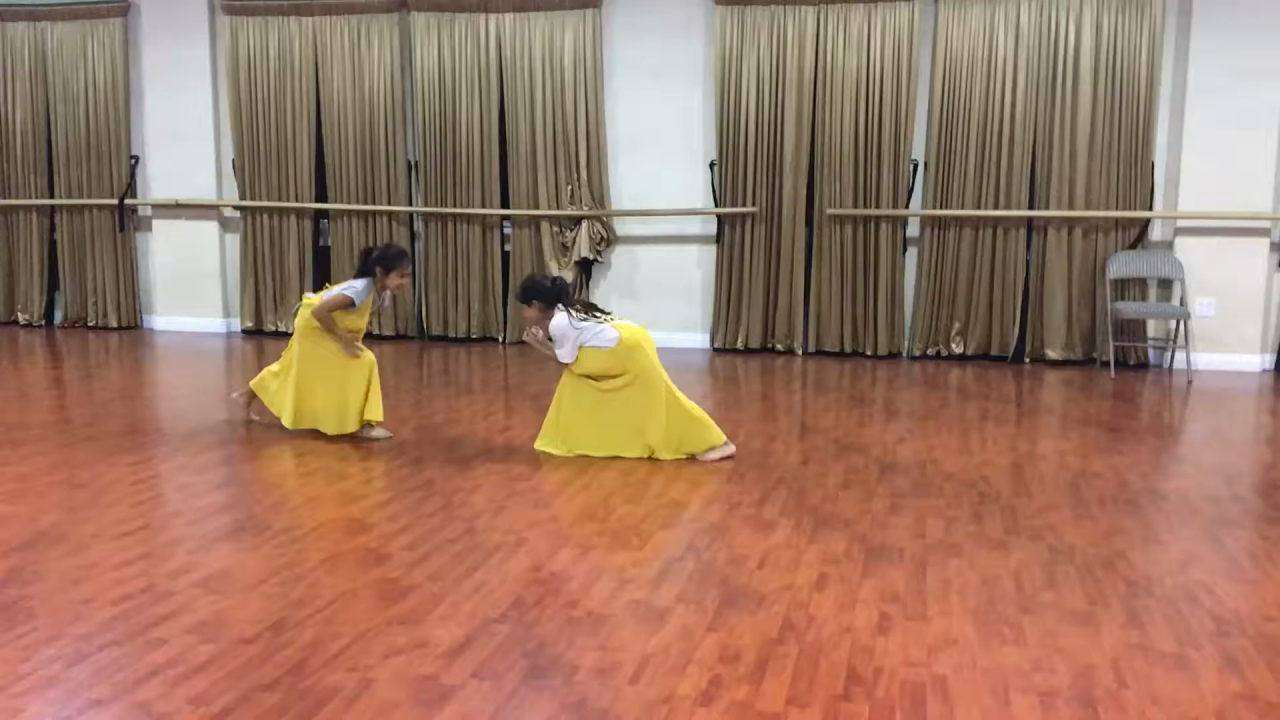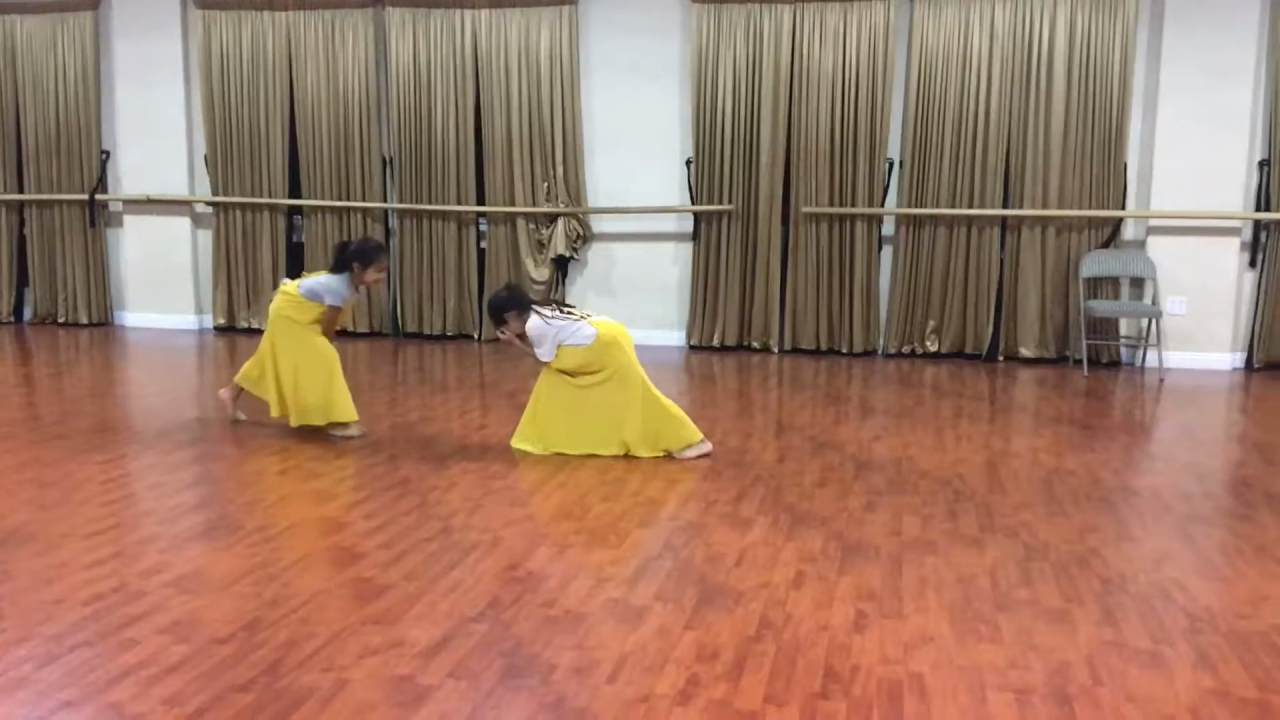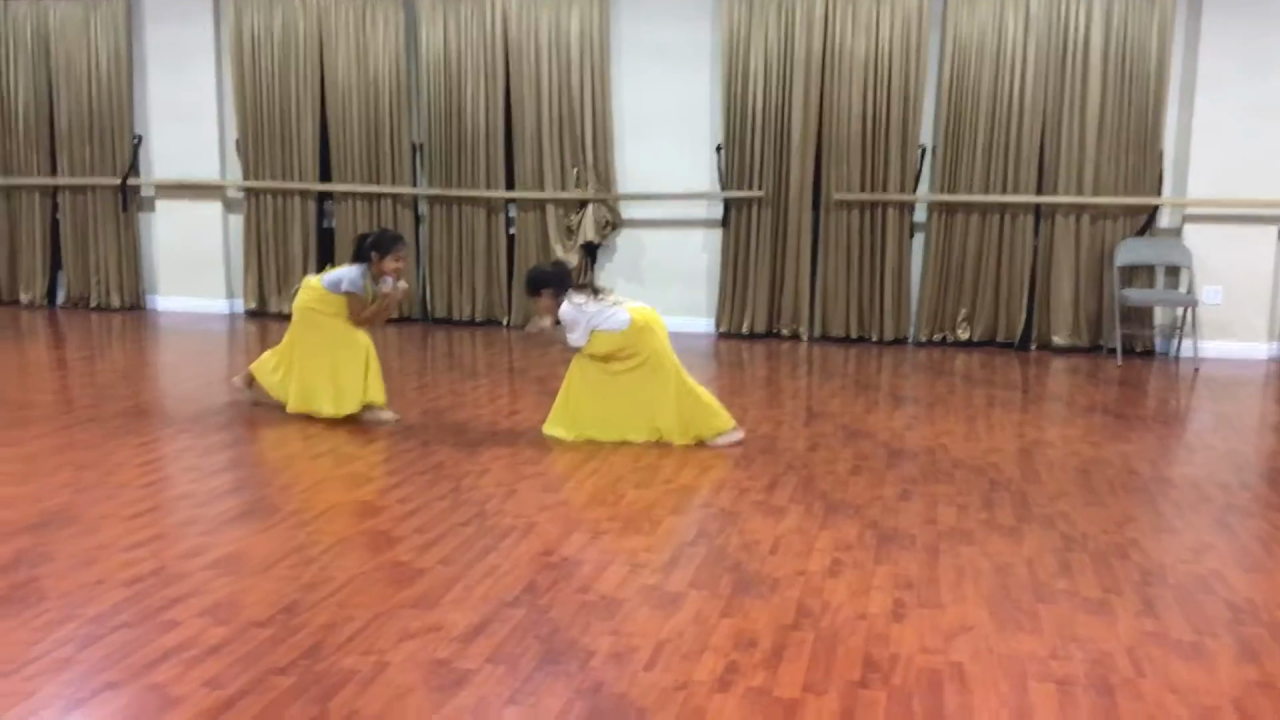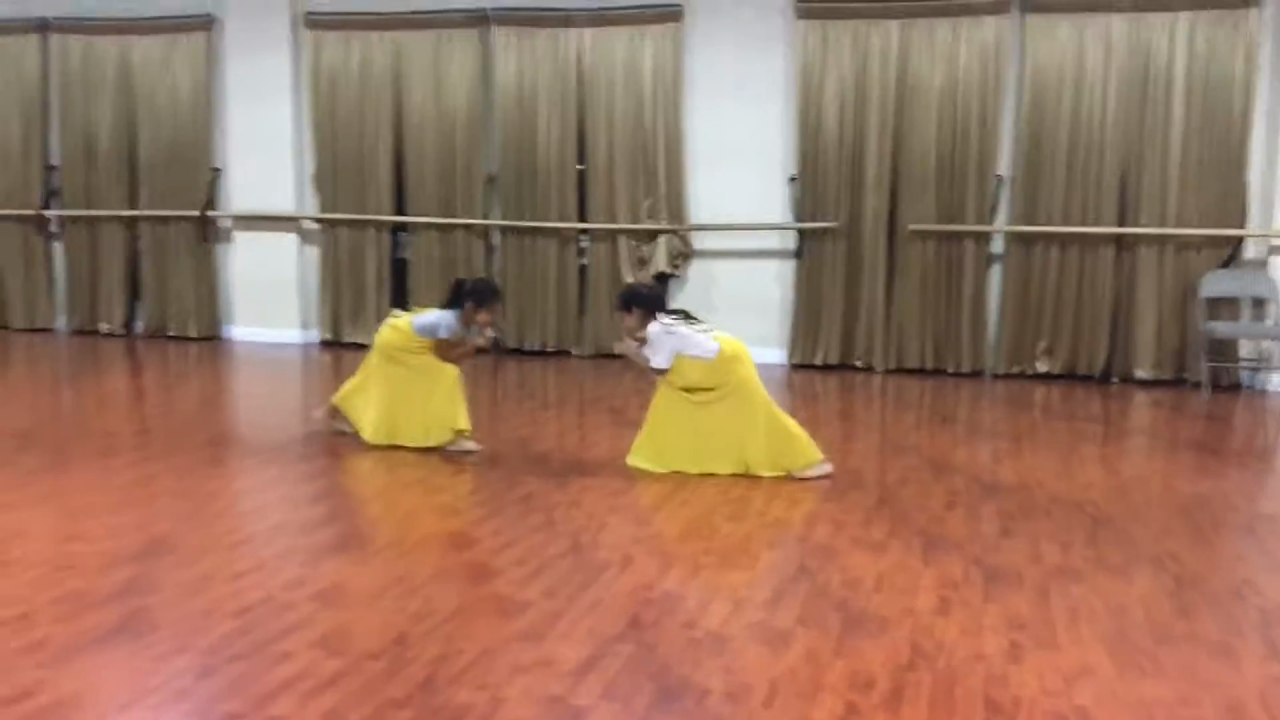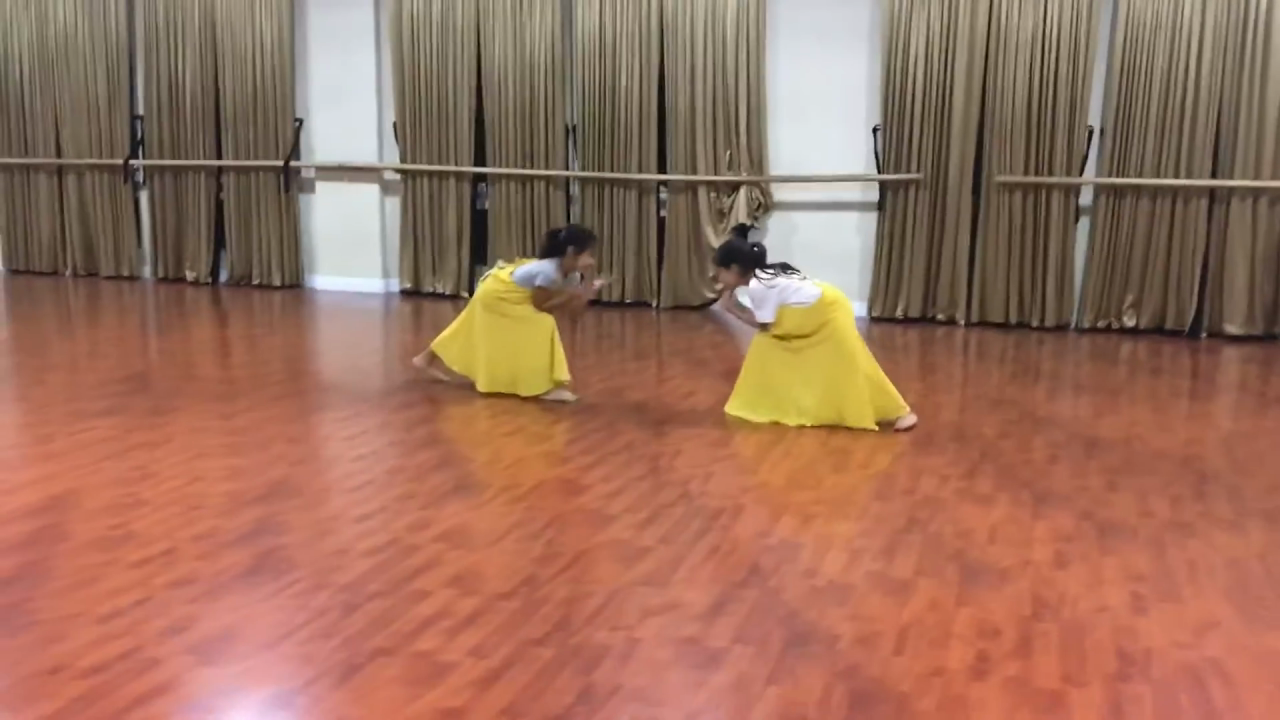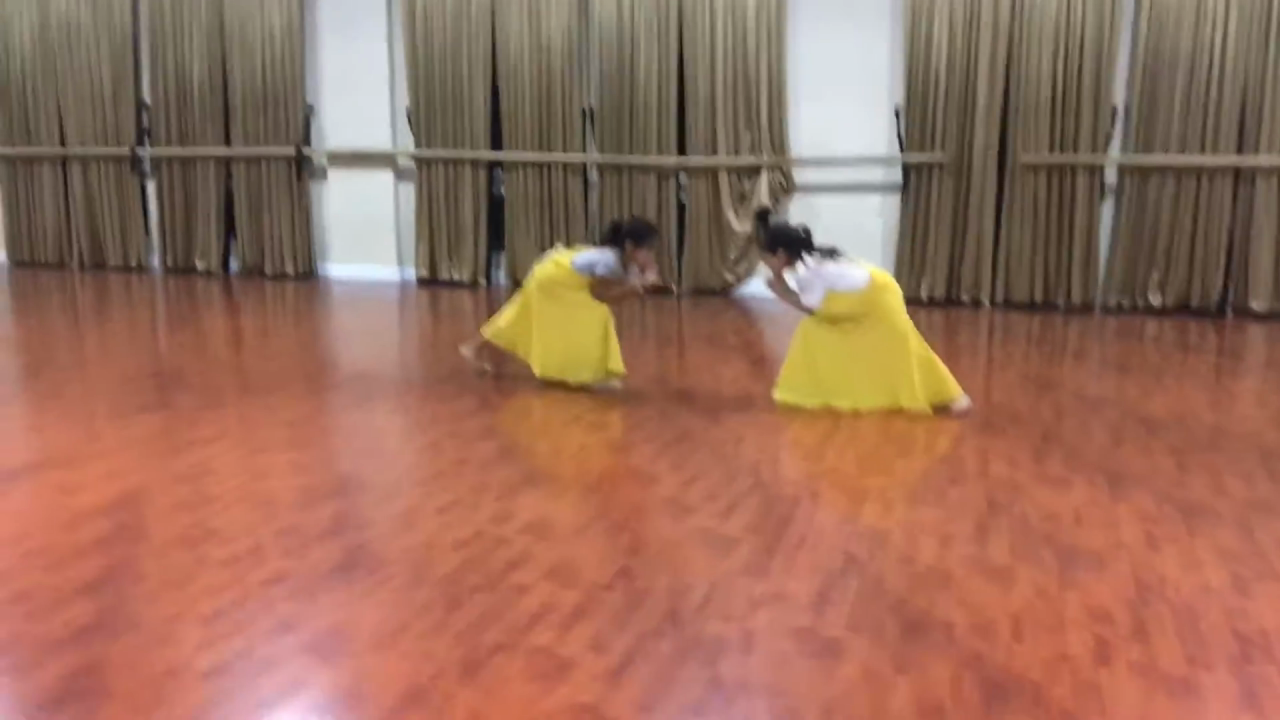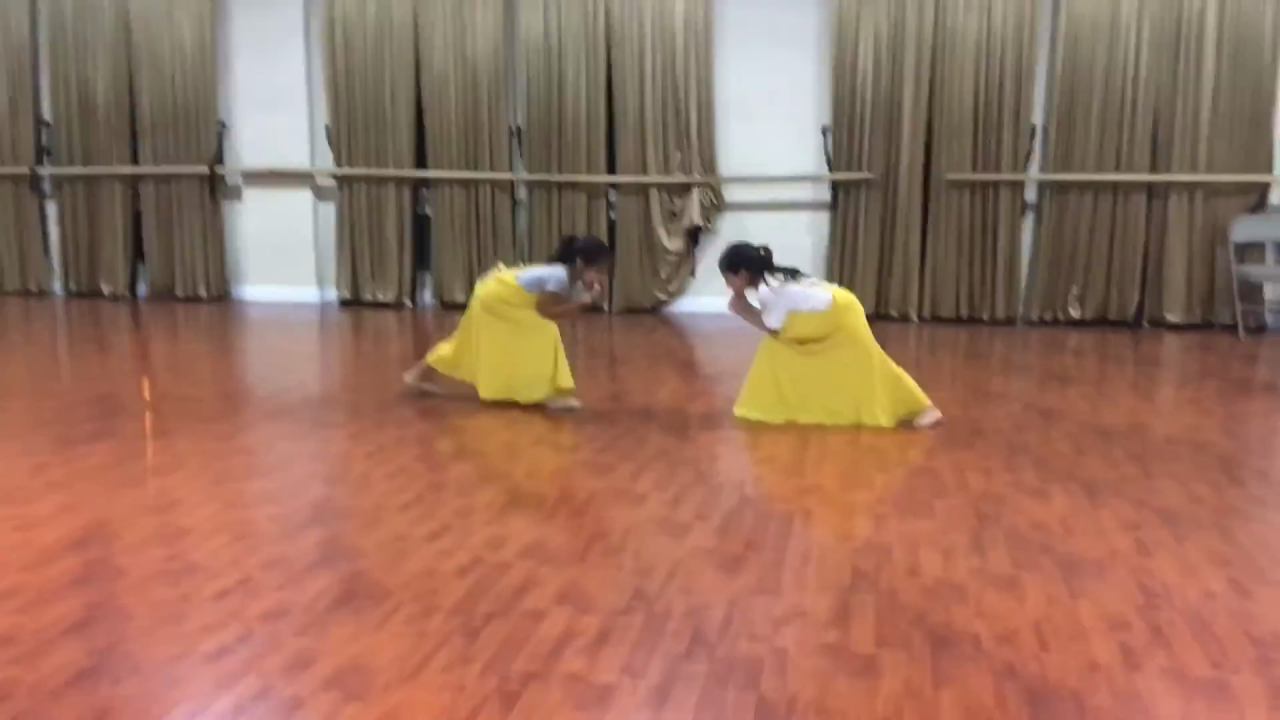
dt=0.5s
person 1, frame 1
left shoulder: (558, 324)
right shoulder: (565, 312)
left elbow: (567, 360)
right elbow: (571, 350)
left wrist: (536, 344)
right wrist: (544, 340)
left hip: (629, 349)
right hip: (622, 346)
left knee: (660, 398)
right knee: (574, 382)
left ankle: (715, 443)
right ankle: (574, 439)
person 1, frame 2
left shoulder: (534, 325)
right shoulder: (540, 313)
left elbow: (547, 359)
right elbow: (550, 350)
left wrist: (516, 343)
right wrist: (520, 341)
left hip: (606, 345)
right hip: (600, 342)
left knee: (637, 396)
right knee: (553, 380)
left ankle: (691, 442)
right ankle: (553, 437)
person 1, frame 3
left shoulder: (568, 309)
right shoulder: (574, 298)
left elbow: (578, 344)
right elbow: (582, 332)
left wrist: (548, 329)
right wrist: (552, 325)
left hip: (640, 331)
right hip: (633, 328)
left knee: (671, 383)
right knee: (586, 365)
left ankle: (722, 428)
right ankle: (584, 422)
person 1, frame 4
left shoulder: (656, 330)
right shoulder: (664, 322)
left elbow: (660, 369)
left wrist: (632, 353)
right wrist: (638, 345)
left hip: (727, 363)
right hip: (719, 360)
left knee: (758, 413)
right knee: (670, 395)
left ankle: (809, 462)
person 1, frame 5
left shoulder: (757, 286)
right shoulder: (761, 276)
left elbow: (764, 324)
right elbow: (765, 317)
left wrist: (733, 307)
right wrist: (734, 304)
left hip: (828, 311)
right hip: (812, 314)
left knee: (851, 363)
right knee: (766, 345)
left ankle: (899, 413)
person 1, frame 6
left shoulder: (806, 270)
right shoulder: (809, 260)
left elbow: (812, 308)
right elbow: (814, 301)
left wrist: (780, 291)
right wrist: (782, 287)
left hip: (877, 295)
right hip: (861, 299)
left knee: (904, 347)
right knee: (814, 330)
left ankle: (952, 397)
person 1, frame 7
left shoulder: (767, 291)
right shoulder: (771, 280)
left elbow: (774, 328)
right elbow: (775, 321)
left wrist: (742, 311)
right wrist: (745, 307)
left hip: (840, 314)
right hip: (825, 317)
left knee: (869, 364)
right knee: (776, 347)
left ankle: (922, 409)
person 2, frame 1
left shoulder: (382, 293)
right shoulder: (360, 290)
left elbow: (359, 320)
right elbow: (319, 311)
left wrist: (353, 339)
right wrist: (344, 339)
left hip: (329, 328)
right hip: (314, 324)
left knee: (294, 368)
right knee: (362, 362)
left ankle: (248, 395)
right ankle: (361, 424)
person 2, frame 2
left shoulder: (352, 281)
right shoulder: (340, 288)
right elbow: (327, 329)
right wrist: (328, 343)
left hip: (295, 313)
right hip: (289, 314)
left knee: (275, 360)
right knee: (323, 360)
left ankle: (232, 392)
right ankle: (333, 421)
person 2, frame 3
left shoulder: (385, 280)
right shoulder: (355, 277)
left elbow: (375, 319)
right elbow: (359, 319)
left wrist: (395, 297)
right wrist: (384, 298)
left hip: (328, 309)
right hip: (313, 306)
left knee: (299, 352)
right knee: (357, 344)
left ankle: (247, 379)
right ankle: (365, 406)
person 2, frame 4
left shoulder: (469, 324)
right shoulder: (450, 323)
left elbow: (455, 354)
right elbow: (446, 357)
left wrist: (479, 343)
right wrist: (474, 345)
left hip: (396, 341)
right hip: (397, 343)
left knee: (372, 383)
right knee: (445, 376)
left ankle: (334, 412)
right ankle: (449, 436)
person 2, frame 5
left shoulder: (570, 274)
right shoulder: (547, 272)
left elbow: (574, 306)
right elbow: (540, 307)
left wrist: (591, 291)
right wrist: (567, 295)
left hip: (497, 295)
right hip: (496, 295)
left knee: (467, 332)
right knee: (543, 325)
left ankle: (427, 359)
right ankle: (546, 386)
person 2, frame 6
left shoulder: (628, 265)
right shoulder: (609, 261)
left elbow: (619, 292)
right elbow: (599, 296)
left wrist: (644, 283)
right wrist: (631, 288)
left hip: (551, 278)
right hip: (552, 279)
left knee: (520, 320)
right knee: (596, 315)
left ankle: (476, 348)
right ankle: (592, 374)
person 2, frame 7
left shoulder: (572, 280)
right shoulder: (559, 277)
left elbow: (560, 308)
right elbow: (545, 312)
left wrist: (585, 300)
right wrist: (581, 302)
left hip: (493, 294)
right hip: (497, 297)
left knee: (466, 342)
right knee: (543, 334)
left ankle: (419, 373)
right ankle: (549, 393)
